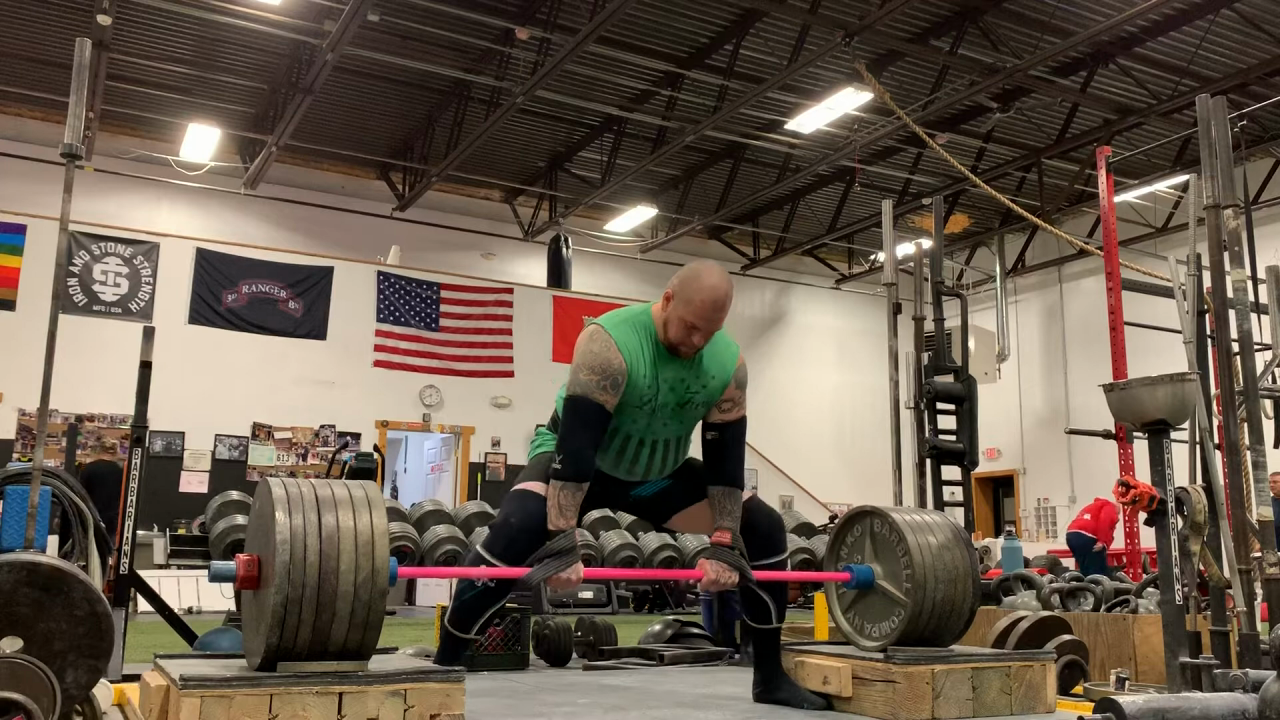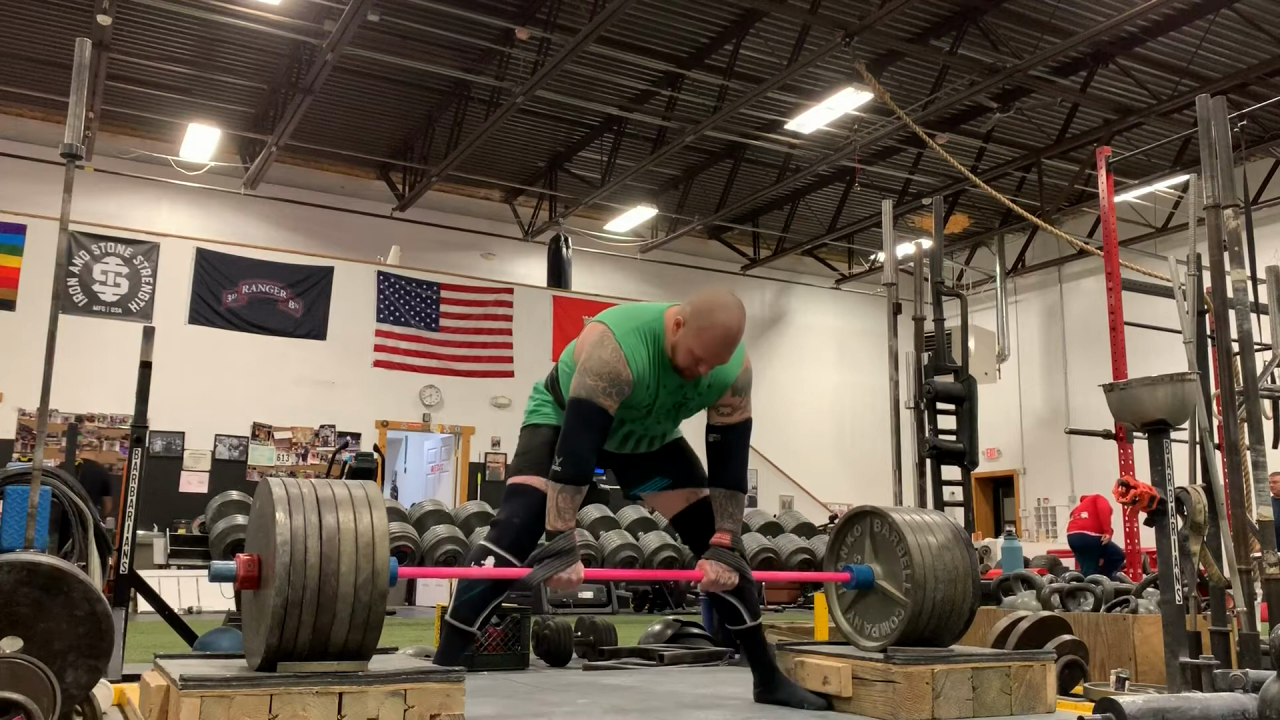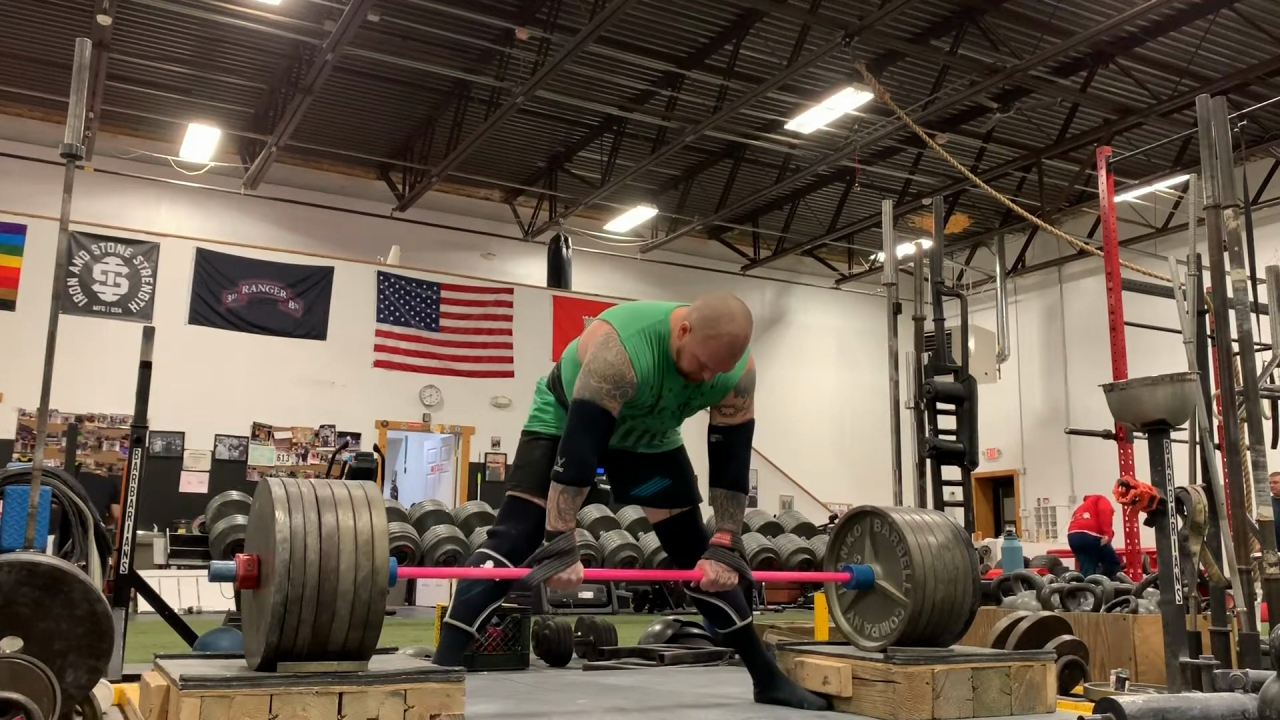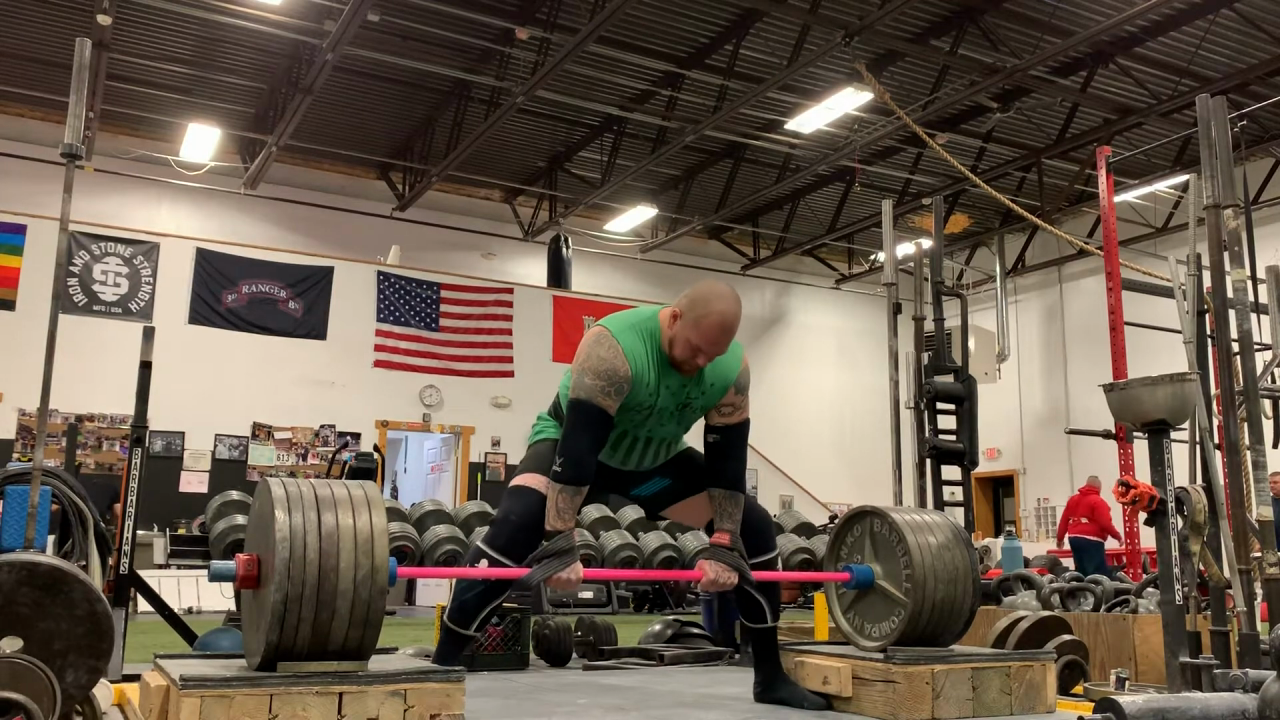
dt=0.7s
person 1, frame 1
left shoulder: (728, 363)
right shoulder: (608, 343)
left elbow: (725, 456)
right elbow: (576, 443)
left wrist: (725, 546)
right wrist: (562, 542)
left hip: (661, 473)
right hip: (577, 454)
left knee: (765, 531)
right knee: (516, 529)
left ankle: (769, 678)
right ankle: (442, 670)
person 1, frame 2
left shoulder: (734, 369)
right shoulder: (615, 344)
left elbow: (729, 457)
right elbow: (577, 444)
left wrist: (725, 546)
right wrist: (561, 543)
left hip: (652, 439)
right hip: (565, 419)
left knee: (714, 534)
right knee: (517, 526)
left ankle: (767, 677)
right ankle: (443, 672)
person 1, frame 3
left shoulder: (738, 370)
right shoulder: (620, 345)
left elbow: (732, 458)
right elbow: (580, 445)
left wrist: (725, 547)
right wrist: (561, 544)
left hip: (651, 436)
right hip: (567, 418)
left knee: (697, 551)
right knee: (515, 537)
left ankle: (767, 679)
right ankle: (442, 672)
person 1, frame 4
left shoulder: (731, 368)
right shoulder: (614, 347)
left elbow: (728, 457)
right elbow: (578, 446)
left wrist: (725, 547)
right wrist: (560, 543)
left hip: (658, 457)
right hip: (571, 437)
left knee: (753, 528)
right knee: (517, 524)
left ankle: (771, 677)
right ankle: (440, 671)
